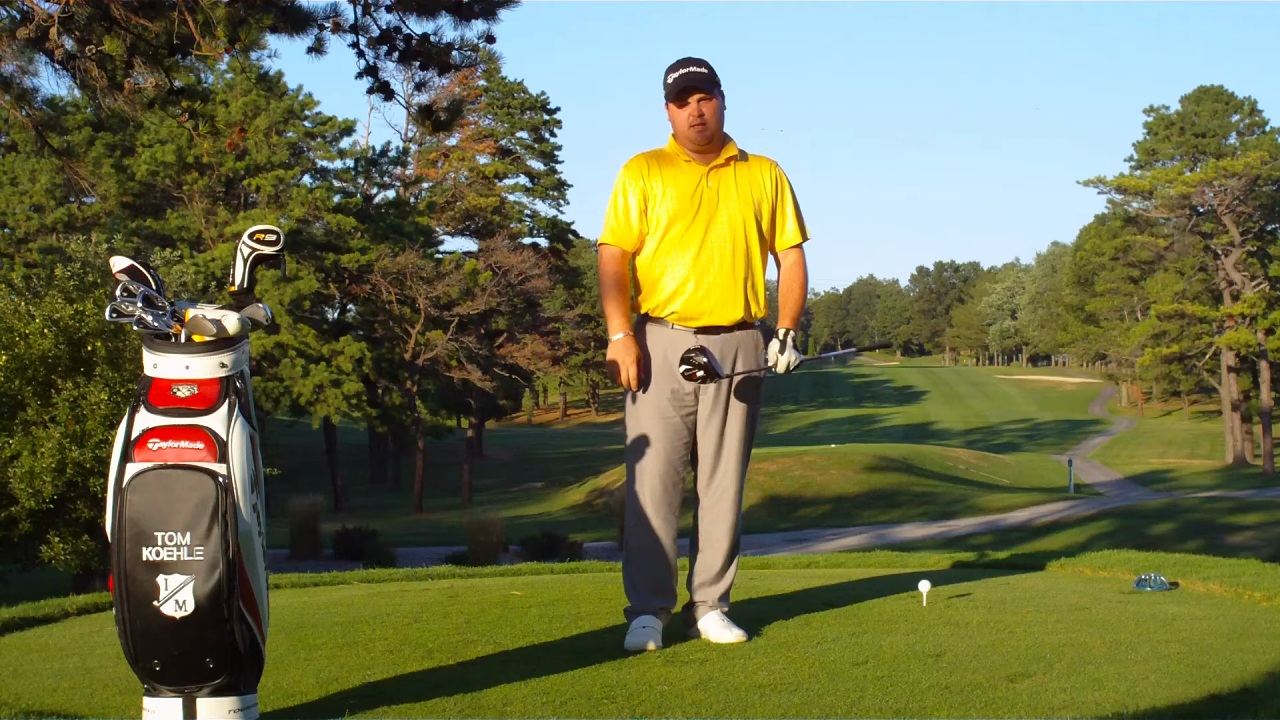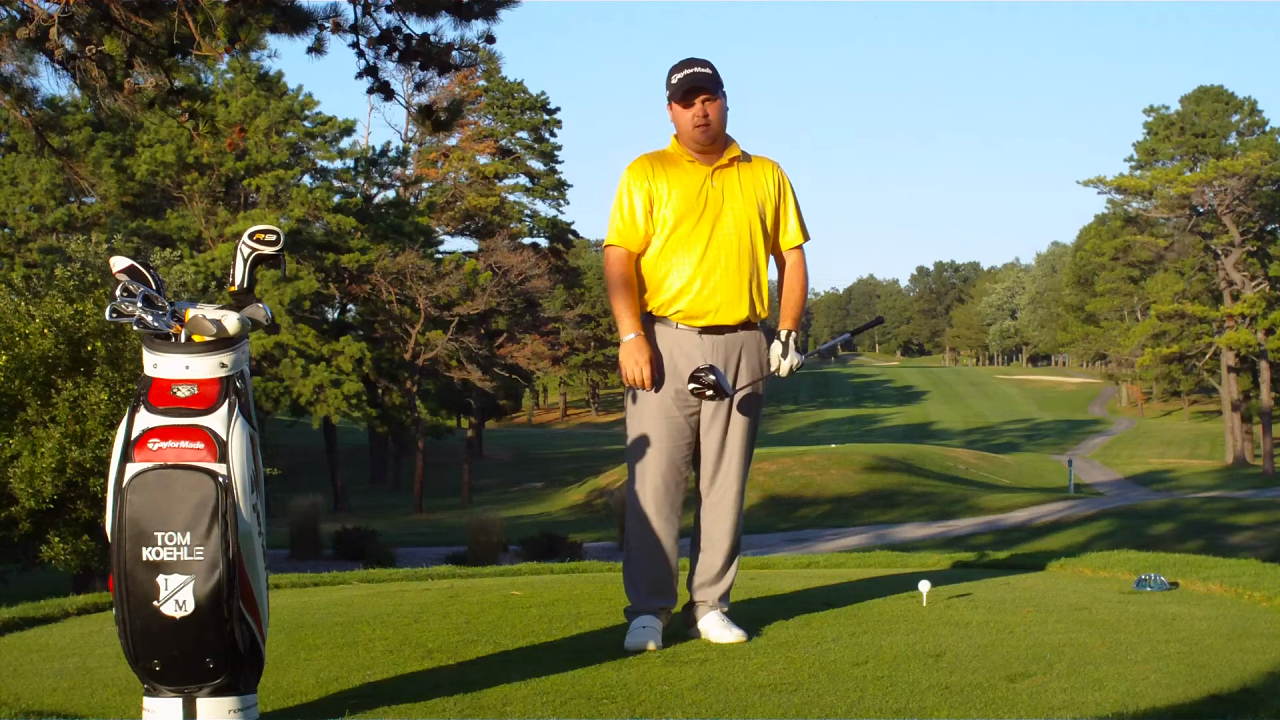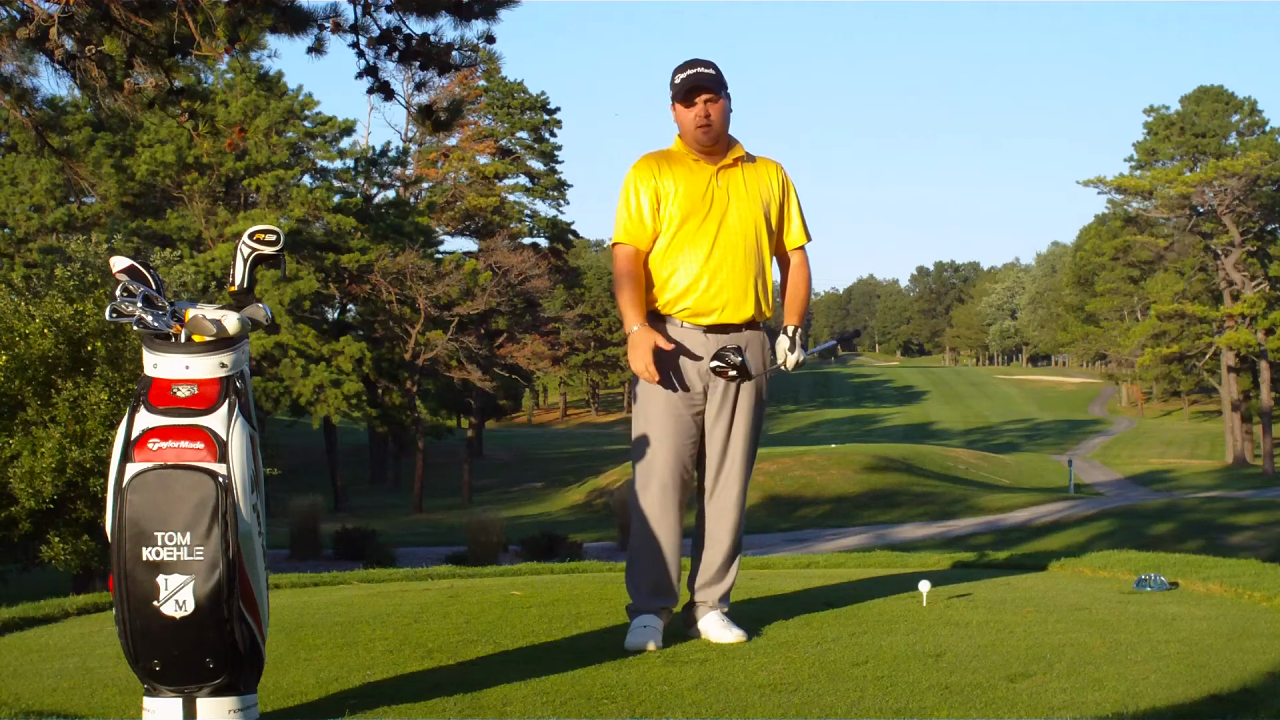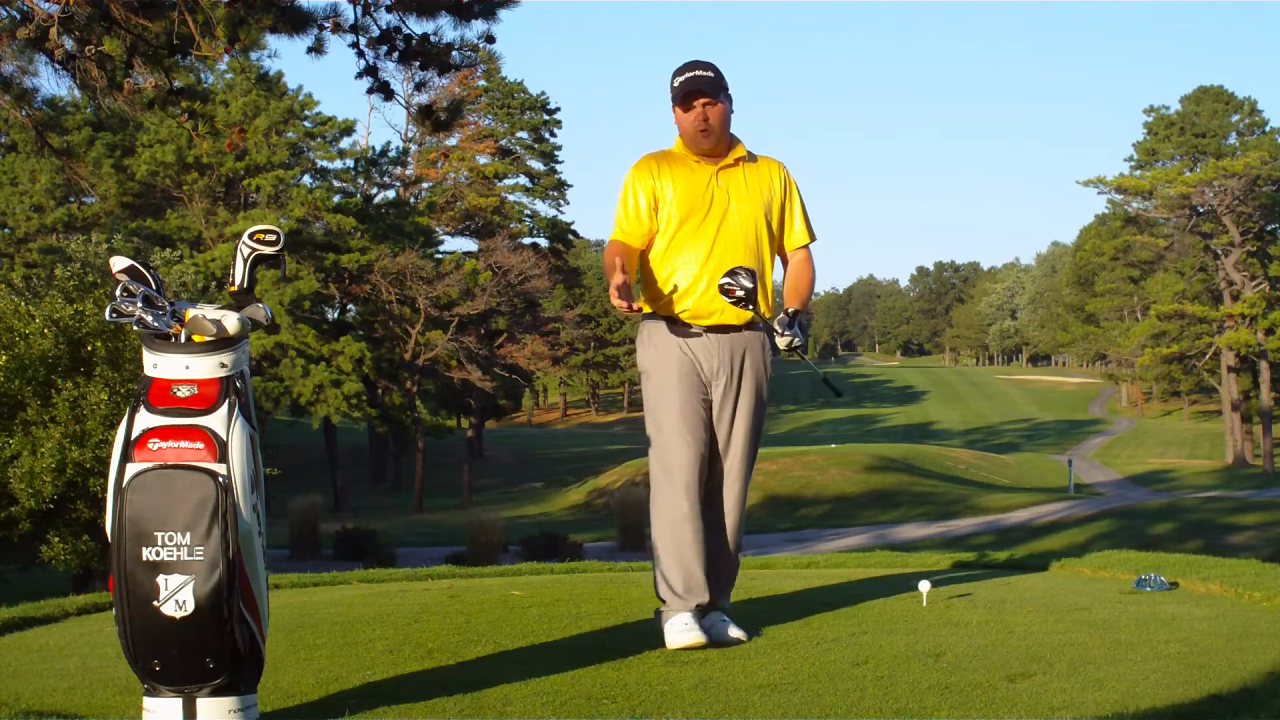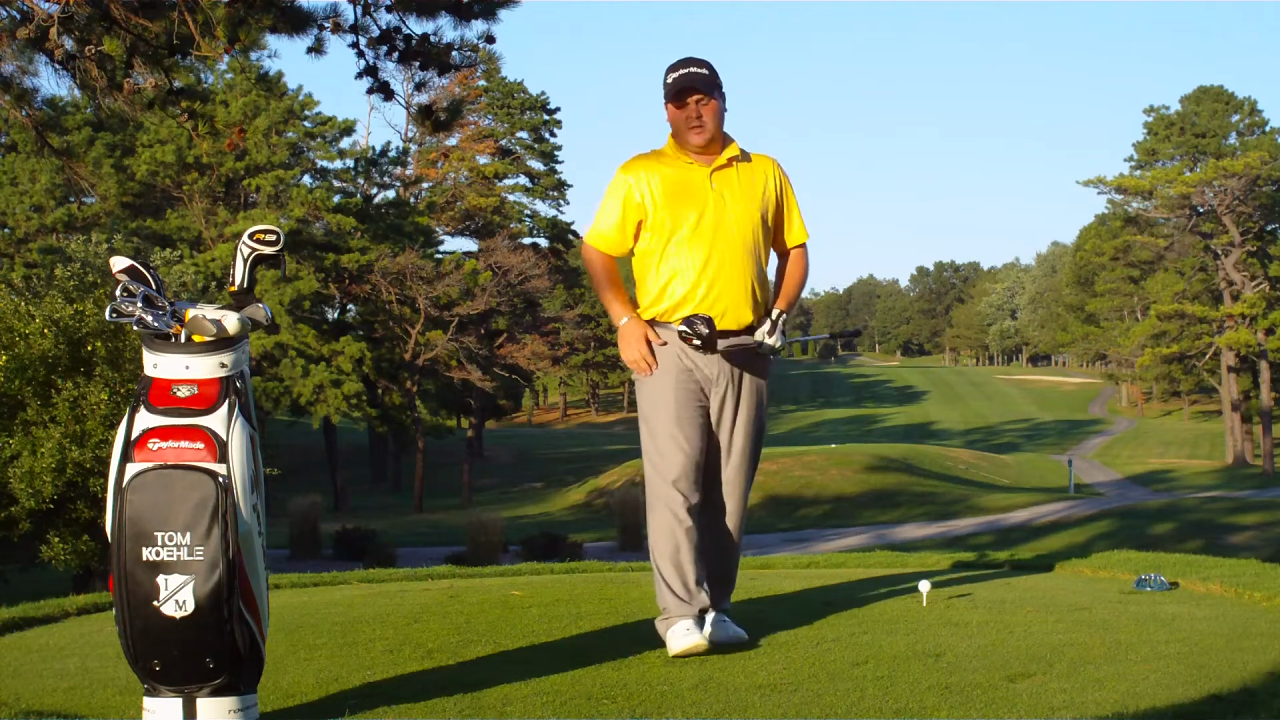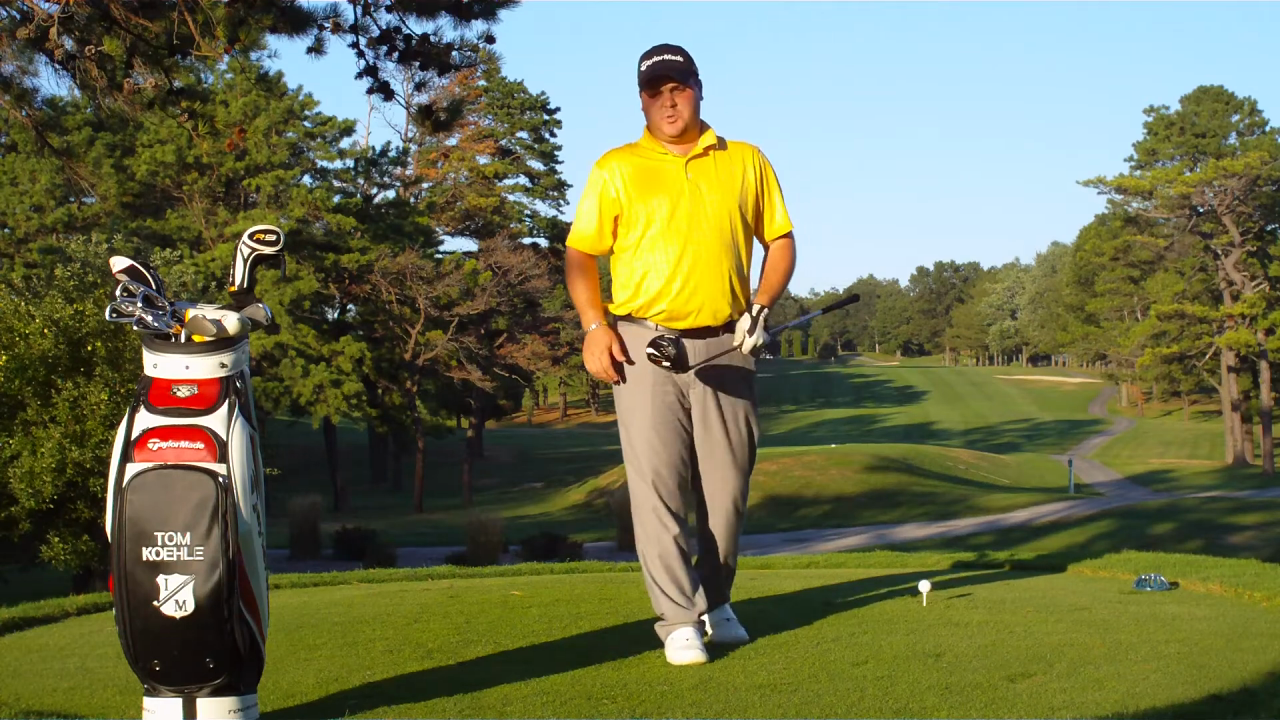
dt=0.5s
person 1, frame 1
left shoulder: (765, 176)
right shoulder: (642, 172)
left elbow: (791, 257)
right elbow: (613, 255)
left wrist: (786, 331)
right wrist: (620, 333)
left hip: (738, 347)
right hip: (661, 343)
left knee: (723, 481)
right knee: (654, 477)
left ankle: (710, 604)
right ankle: (649, 608)
person 1, frame 2
left shoulder: (766, 176)
right shoulder: (645, 173)
left elbow: (791, 258)
right elbow: (619, 257)
left wrist: (787, 333)
right wrist: (631, 335)
left hip: (741, 346)
right hip: (664, 342)
left knee: (725, 481)
right knee: (655, 476)
left ankle: (710, 604)
right ankle: (649, 609)
person 1, frame 3
left shoulder: (769, 176)
right shoulder: (650, 171)
left elbow: (794, 257)
right elbow: (626, 256)
left wrist: (793, 328)
right wrist: (636, 328)
left hip: (744, 344)
right hip: (670, 342)
left knee: (727, 481)
right knee: (659, 474)
left ankle: (709, 605)
right ankle: (649, 607)
person 1, frame 4
left shoulder: (772, 175)
right shoulder: (651, 172)
left elbow: (799, 255)
right elbow: (622, 244)
left wrist: (792, 313)
right wrist: (620, 279)
left hip: (744, 343)
right hip: (672, 338)
left knee: (731, 478)
right knee: (679, 469)
left ankle: (714, 603)
right ankle: (680, 608)
person 1, frame 5
left shoulder: (766, 174)
right shoulder: (640, 175)
left elbow: (794, 250)
right elbow: (596, 250)
left wrist: (778, 314)
right wrist: (624, 319)
left hip: (744, 351)
right hip: (667, 346)
left knee: (730, 484)
right knee: (674, 476)
left ankle: (714, 606)
right ankle: (681, 615)
person 1, frame 6
left shoulder: (747, 162)
right shoulder: (614, 169)
left elbow: (780, 240)
right elbow: (581, 252)
left wrist: (761, 308)
right wrist: (594, 324)
left hip: (724, 346)
right hip: (643, 344)
left knee: (726, 485)
right knee: (657, 485)
left ankle: (715, 602)
right ankle: (679, 621)
